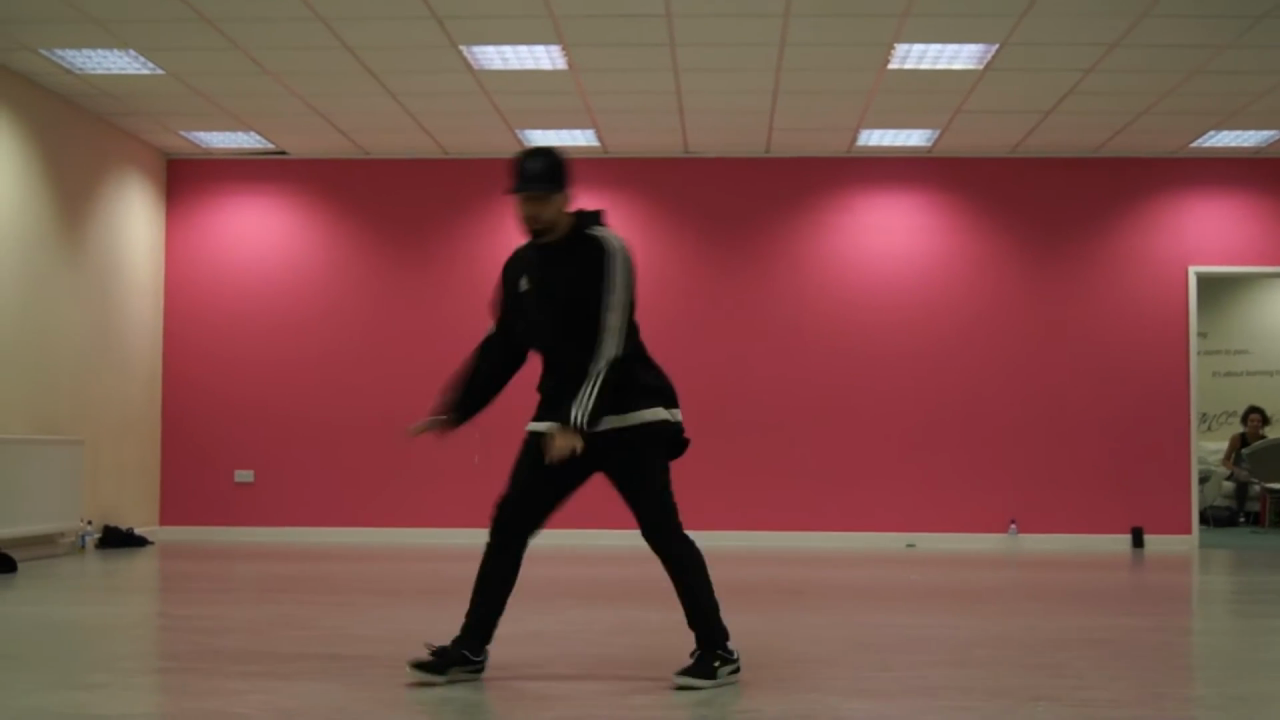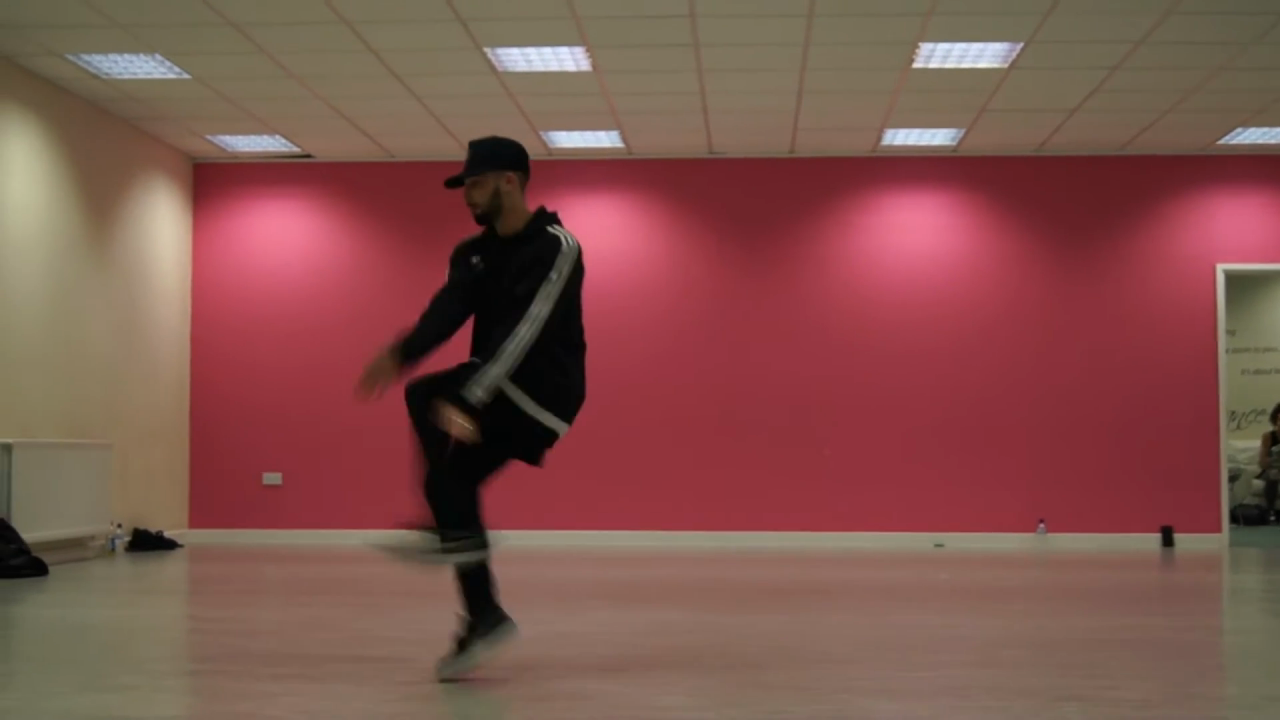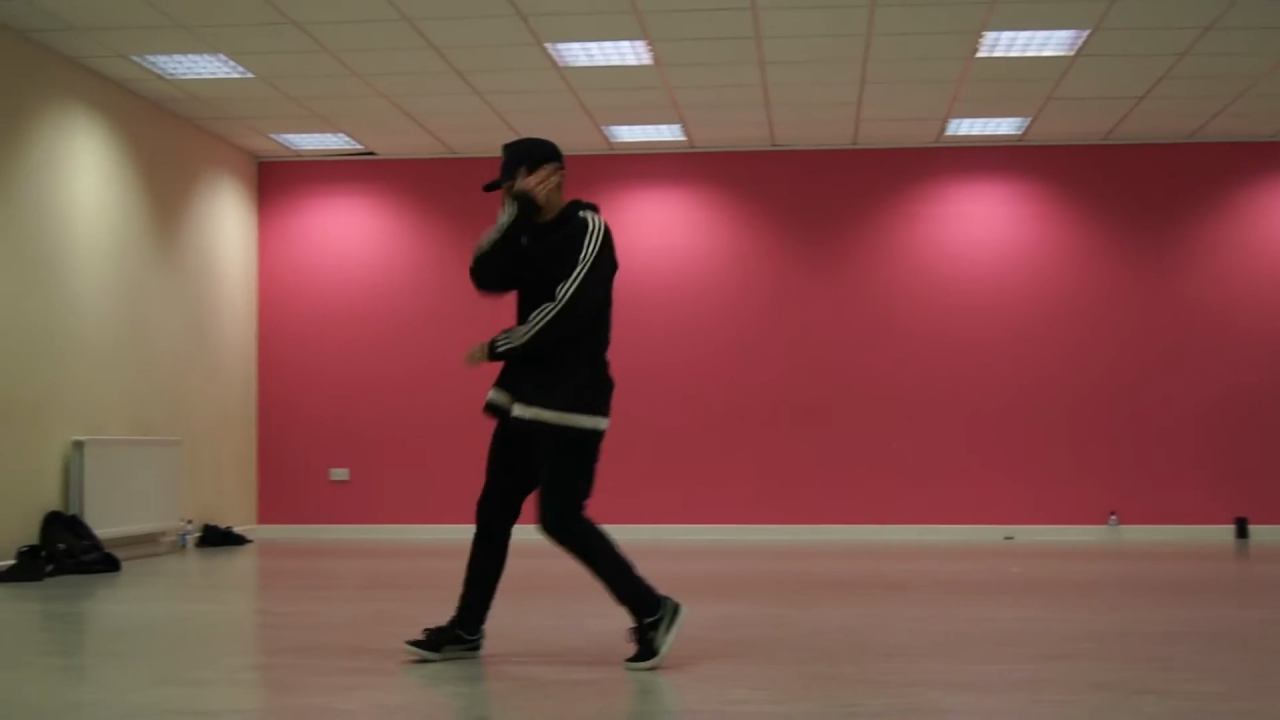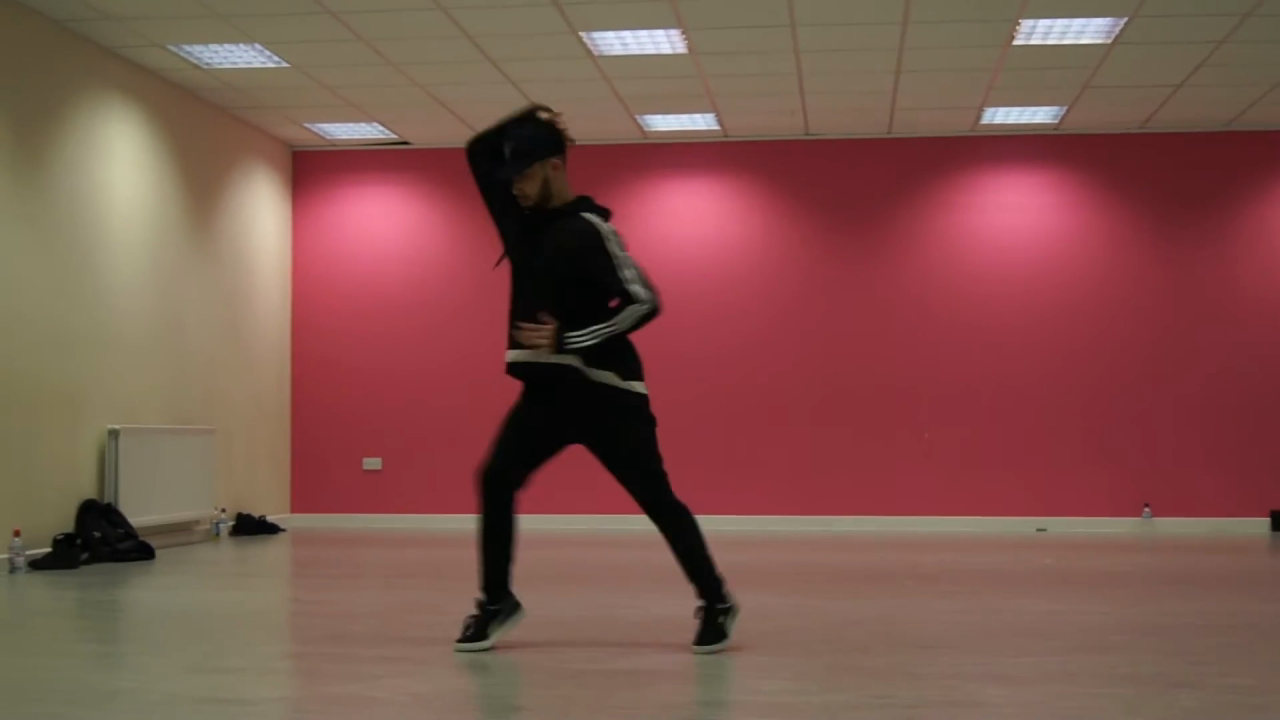
dt=0.4s
person 1, frame 1
left shoulder: (601, 246)
right shoulder: (519, 267)
left elbow: (610, 343)
right elbow: (502, 349)
left wrist: (576, 419)
right wrist: (454, 410)
left hip: (628, 410)
right hip: (565, 415)
left knee: (661, 530)
right knee: (512, 518)
left ankle: (716, 649)
right ankle: (471, 646)
person 1, frame 2
left shoulder: (557, 247)
right shoulder: (473, 251)
left elbow: (527, 332)
right elbow: (442, 317)
left wrist: (470, 402)
right wrist: (395, 356)
left hip: (540, 396)
right hip: (499, 389)
left knee: (429, 397)
left ankle: (454, 540)
right ankle: (483, 617)
person 1, frame 3
left shoulder: (588, 228)
right shoulder: (522, 234)
left elbow: (564, 312)
right elbow: (486, 277)
left wrist: (500, 346)
right wrist: (521, 204)
left hip: (569, 403)
right hip: (522, 401)
left knee: (559, 518)
right knee: (494, 512)
left ankle: (654, 613)
right ankle: (466, 627)
person 1, frame 4
left shoulder: (588, 228)
right shoulder: (519, 216)
left elbow: (643, 301)
right elbow: (478, 151)
left wrist: (567, 339)
right wrist: (532, 119)
left hip: (606, 382)
right hip: (547, 383)
left knee: (653, 493)
right knee: (496, 481)
left ankle: (716, 602)
right ankle: (496, 604)
